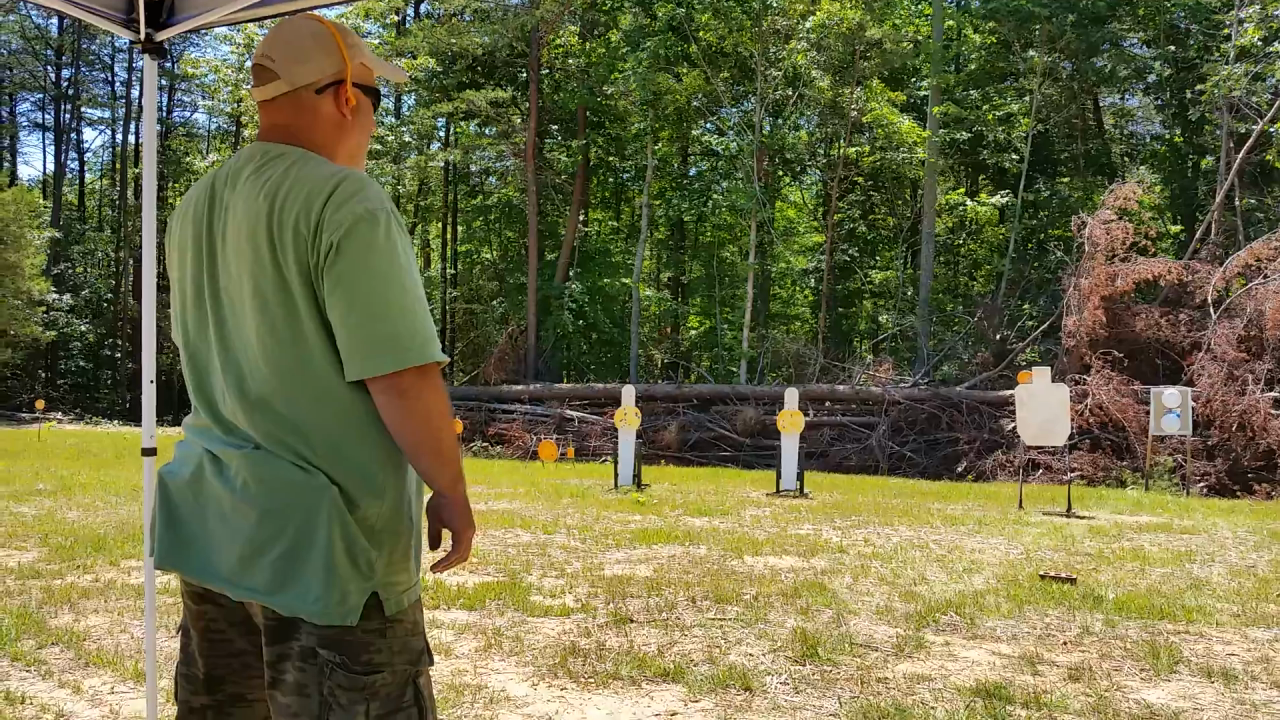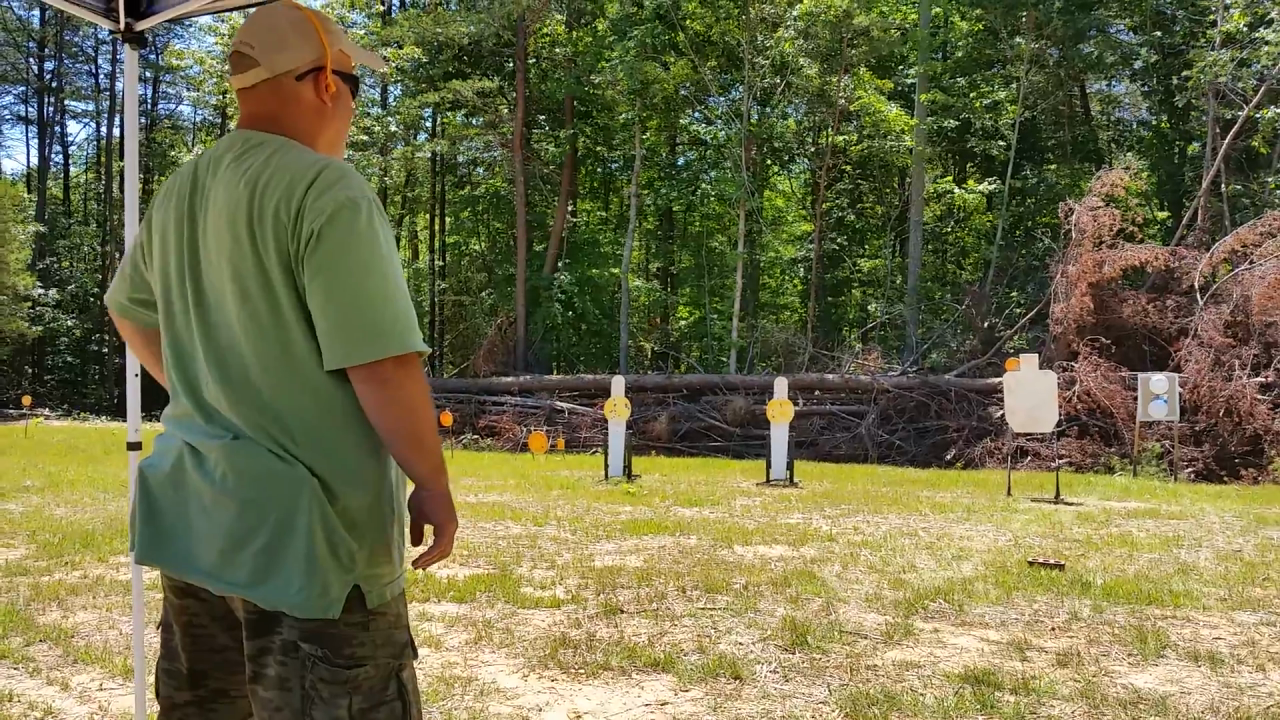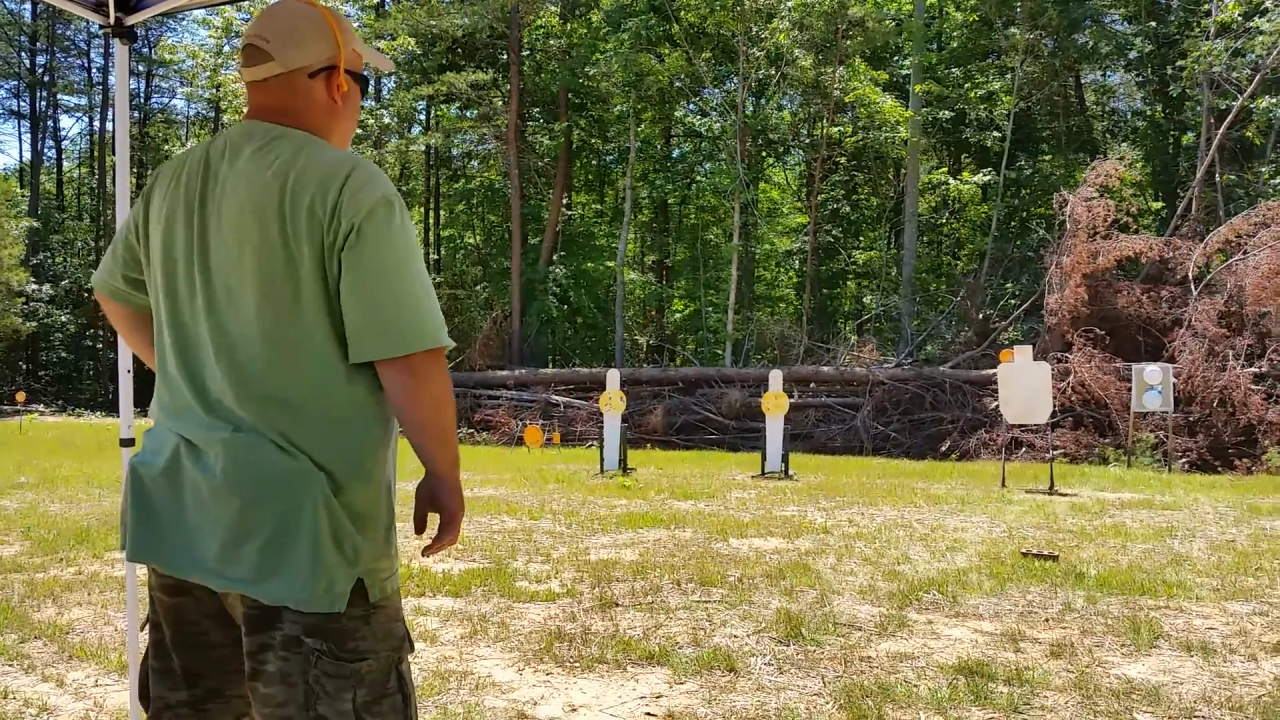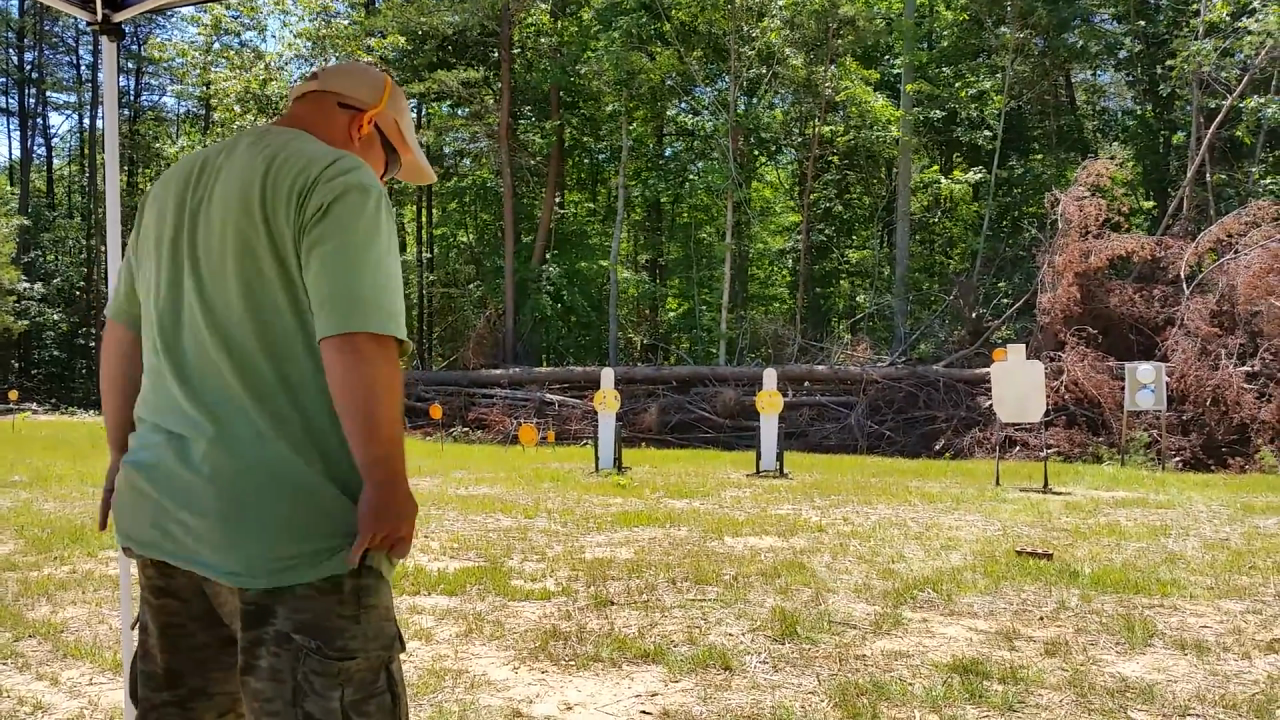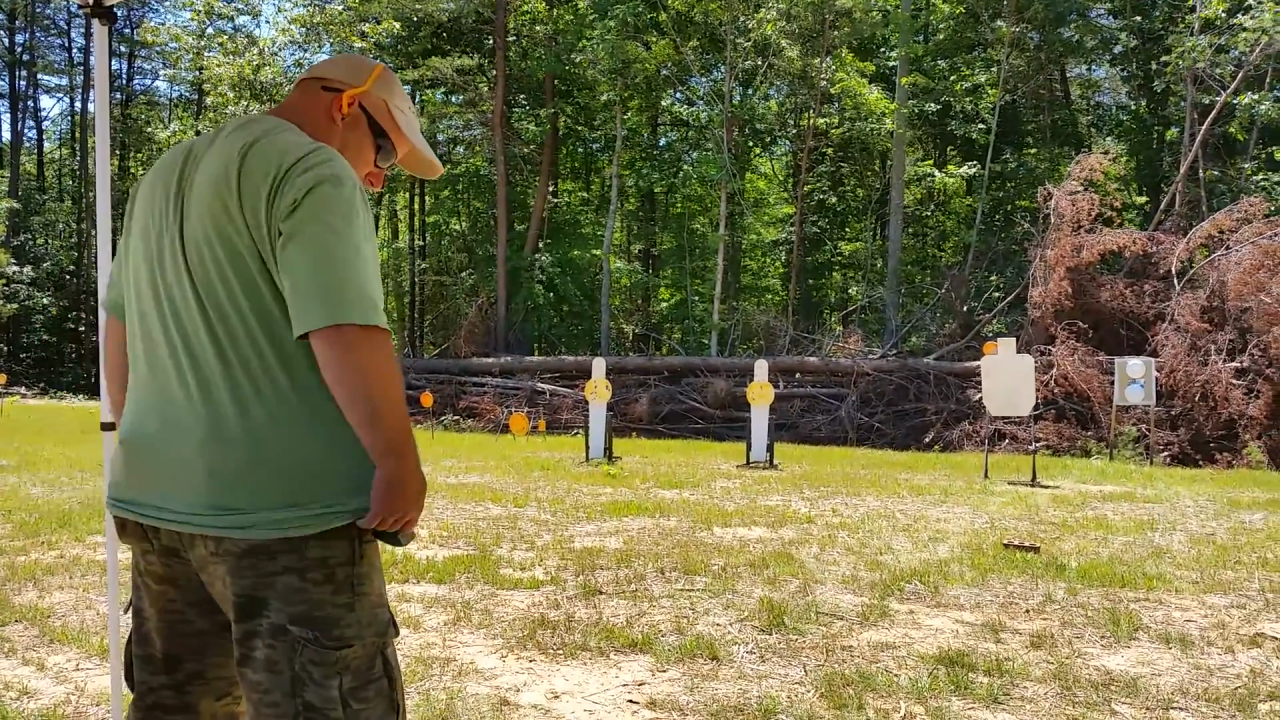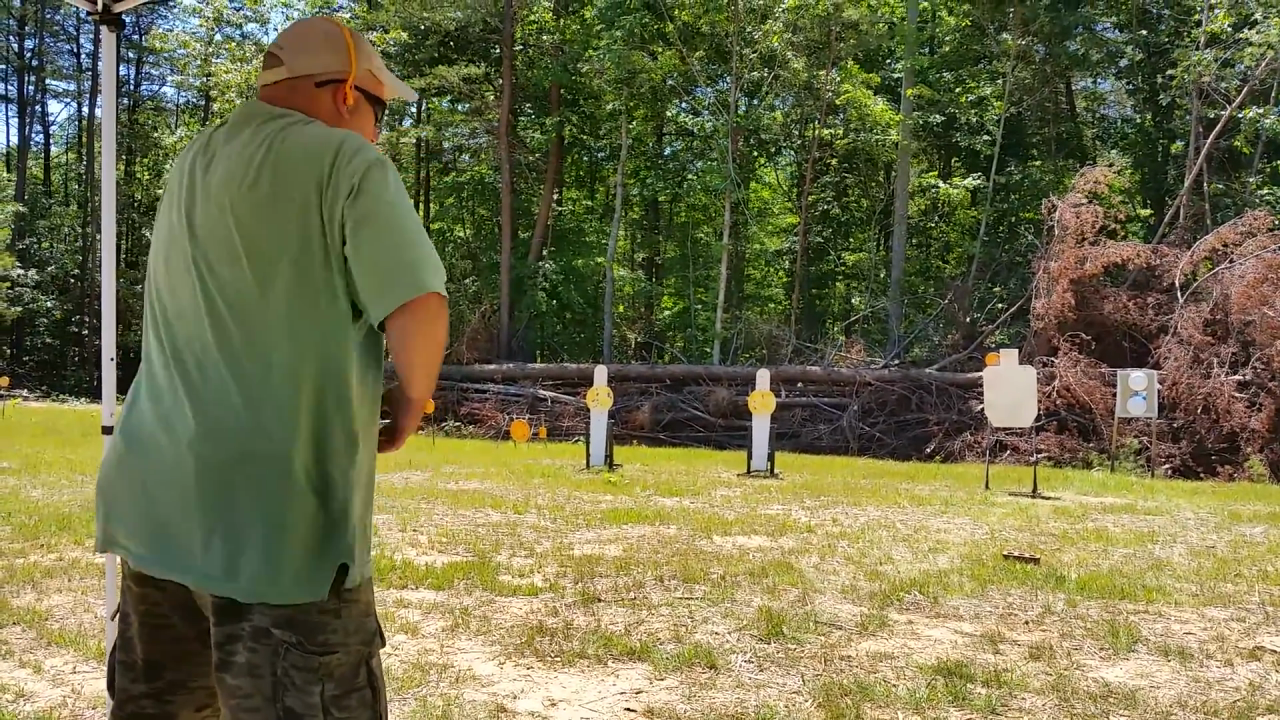
dt=0.7s
person 1, frame 1
left shoulder: (197, 205)
right shoulder: (345, 202)
right elbow: (401, 375)
right wrist: (450, 493)
left hip: (213, 525)
right hip: (325, 538)
person 1, frame 2
left shoulder: (177, 193)
right shoulder: (327, 190)
left elbow: (130, 310)
right elbow: (383, 363)
right wrist: (432, 485)
left hip: (195, 517)
right hip: (306, 529)
person 1, frame 3
left shoulder: (173, 180)
right shoulder: (350, 188)
left elbow: (117, 290)
right elbow: (412, 354)
right wrist: (444, 473)
left hip: (180, 512)
right hip: (302, 527)
person 1, frame 4
left shoulder: (175, 182)
right shoulder: (339, 183)
left elbow: (124, 328)
right elbow: (358, 343)
left wrist: (125, 450)
right wrist: (386, 483)
left hip: (168, 505)
right hip: (290, 517)
person 1, frame 5
left shoulder: (167, 173)
right shoulder: (312, 174)
left elbow: (122, 321)
right elbow: (346, 335)
left wrist: (145, 445)
right wrist: (399, 463)
left hip: (156, 492)
right hip: (279, 503)
person 1, frame 6
left shoulder: (193, 163)
right shoulder: (346, 163)
right elbow: (417, 304)
right wrist: (411, 399)
left hip: (153, 490)
right hip: (273, 503)
